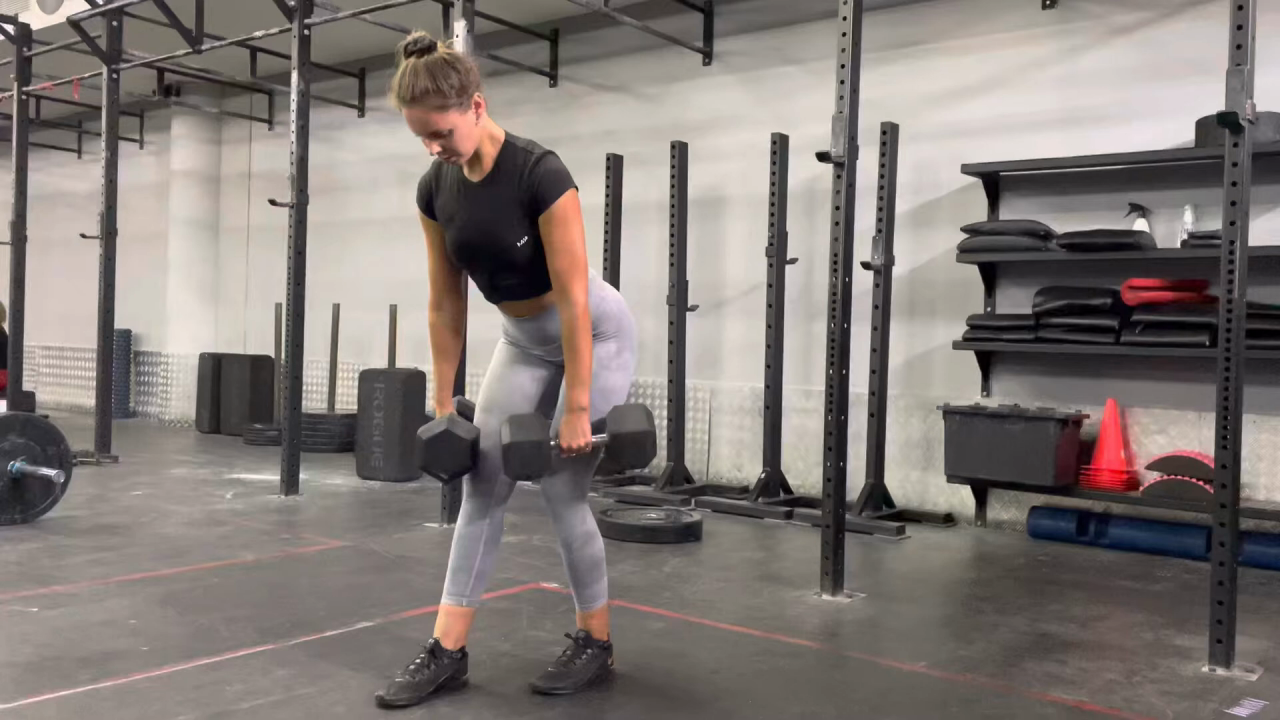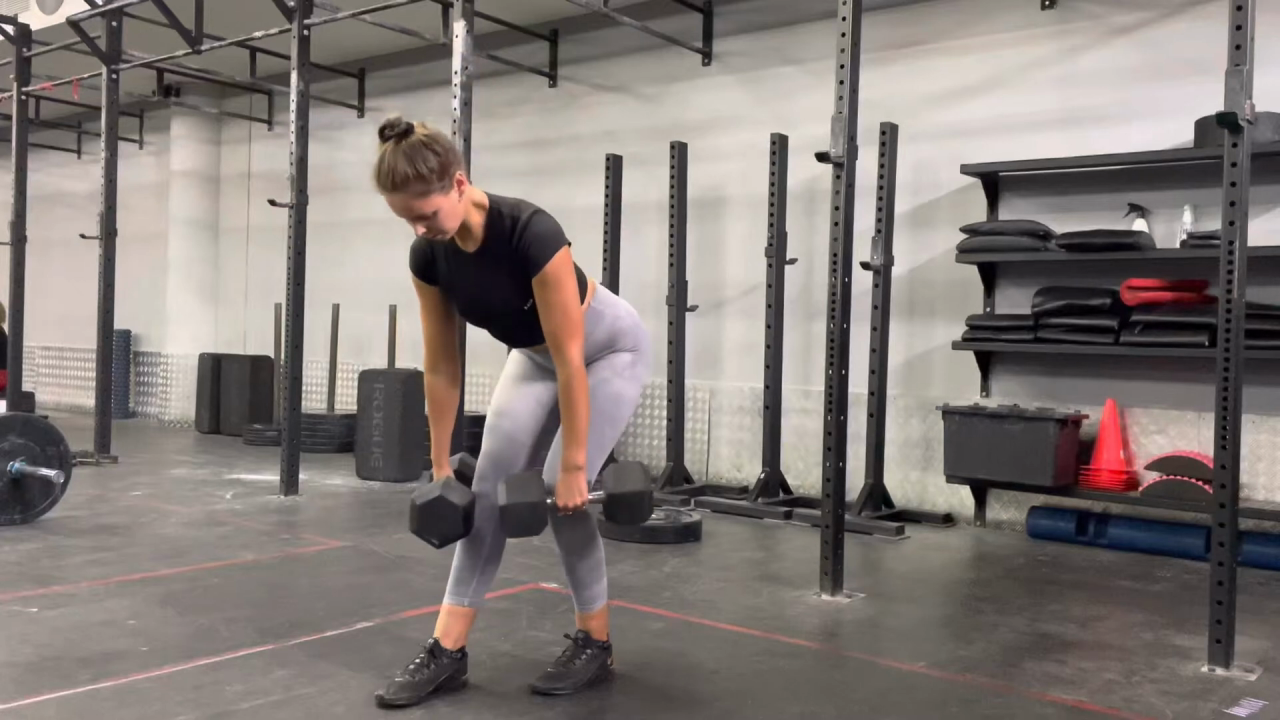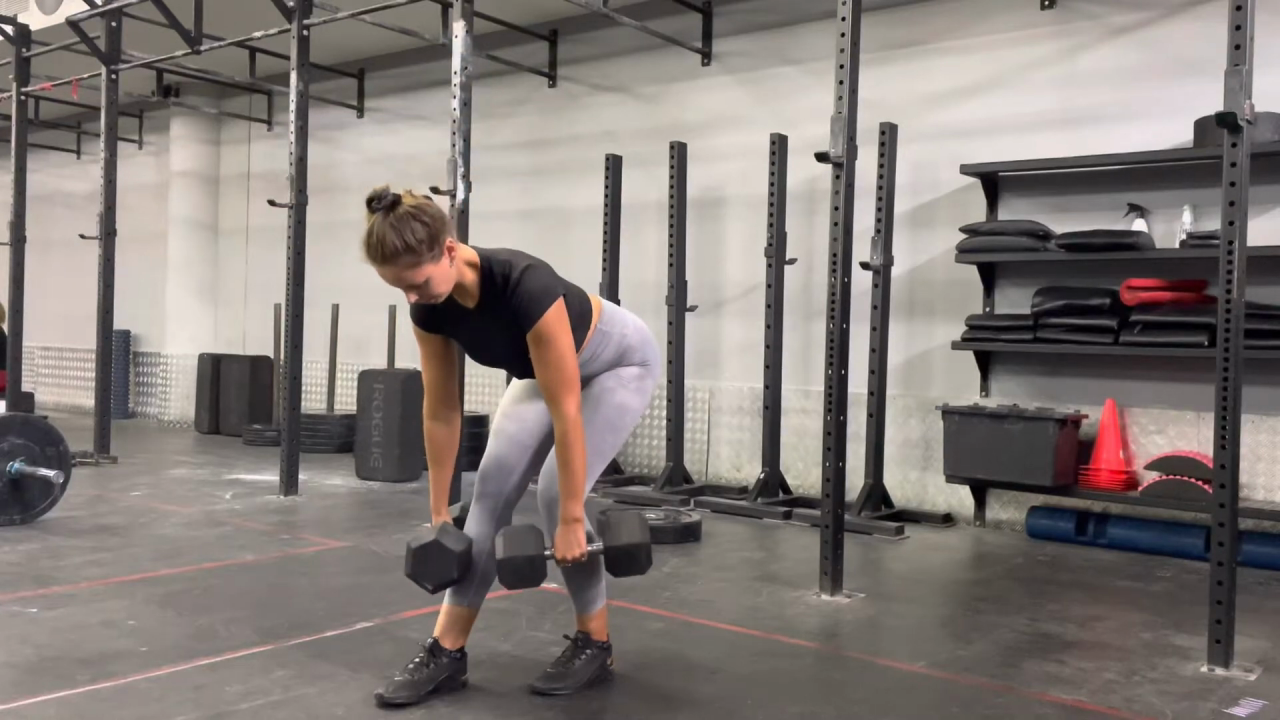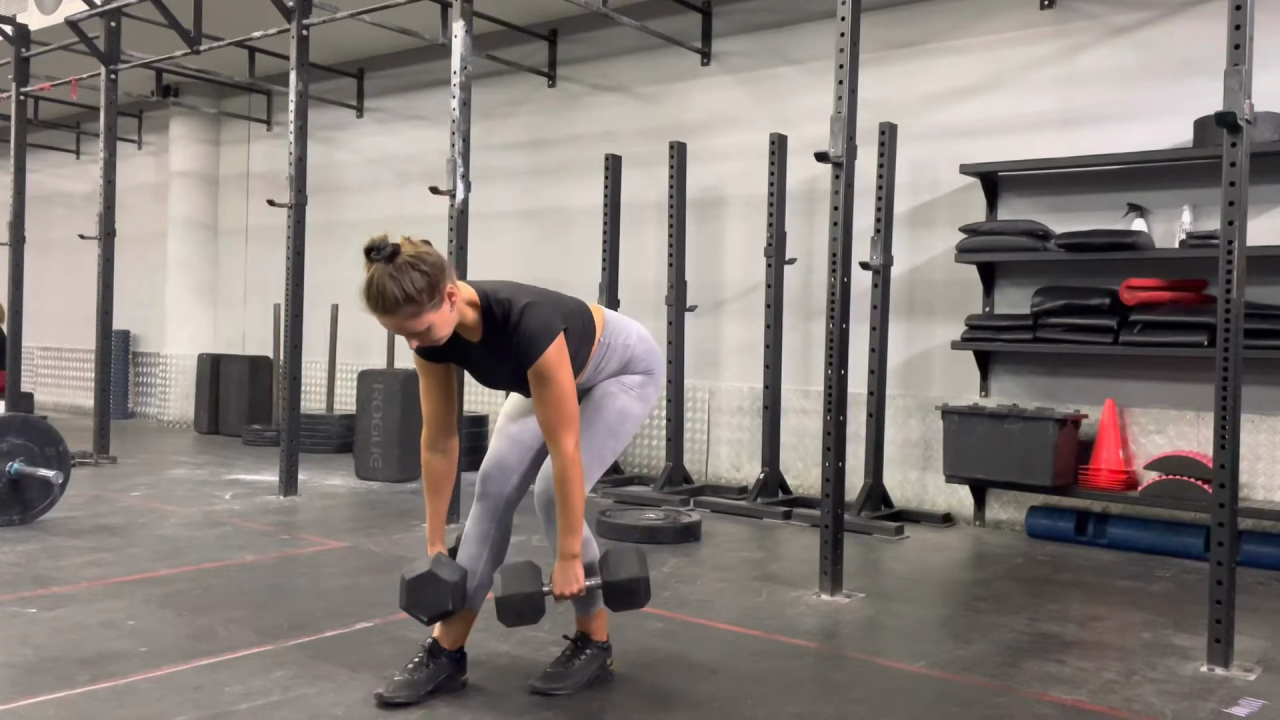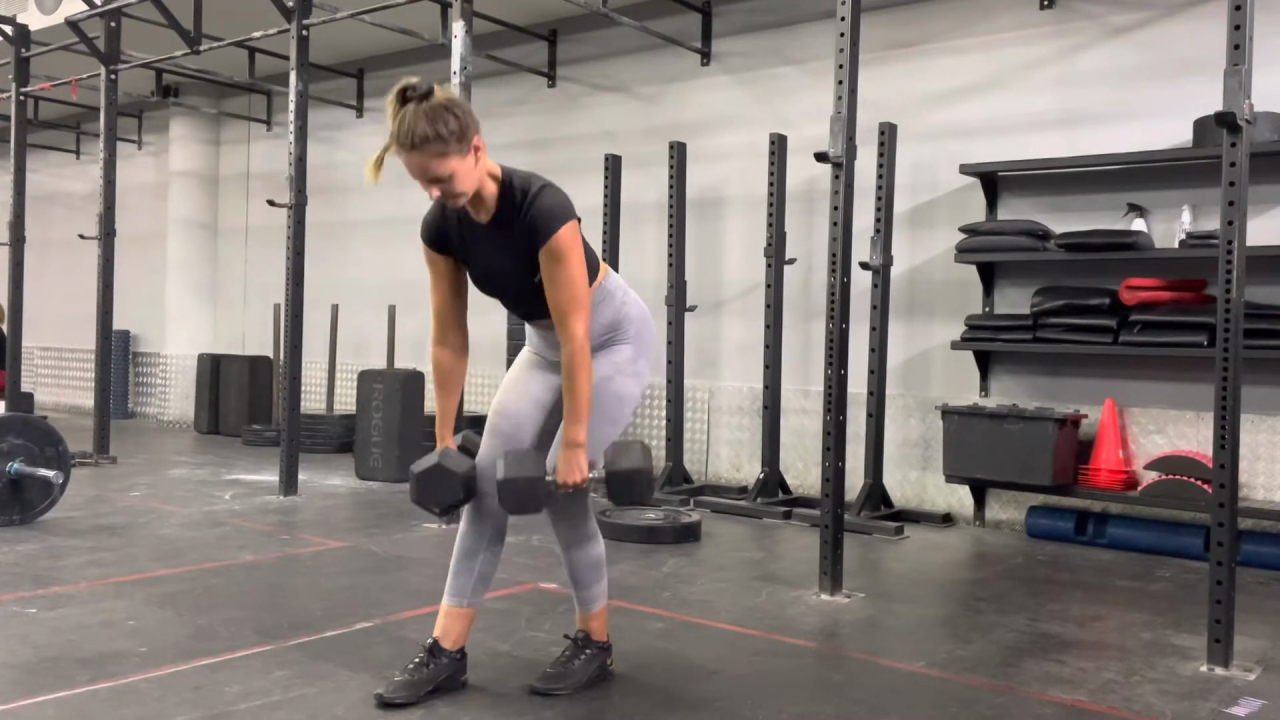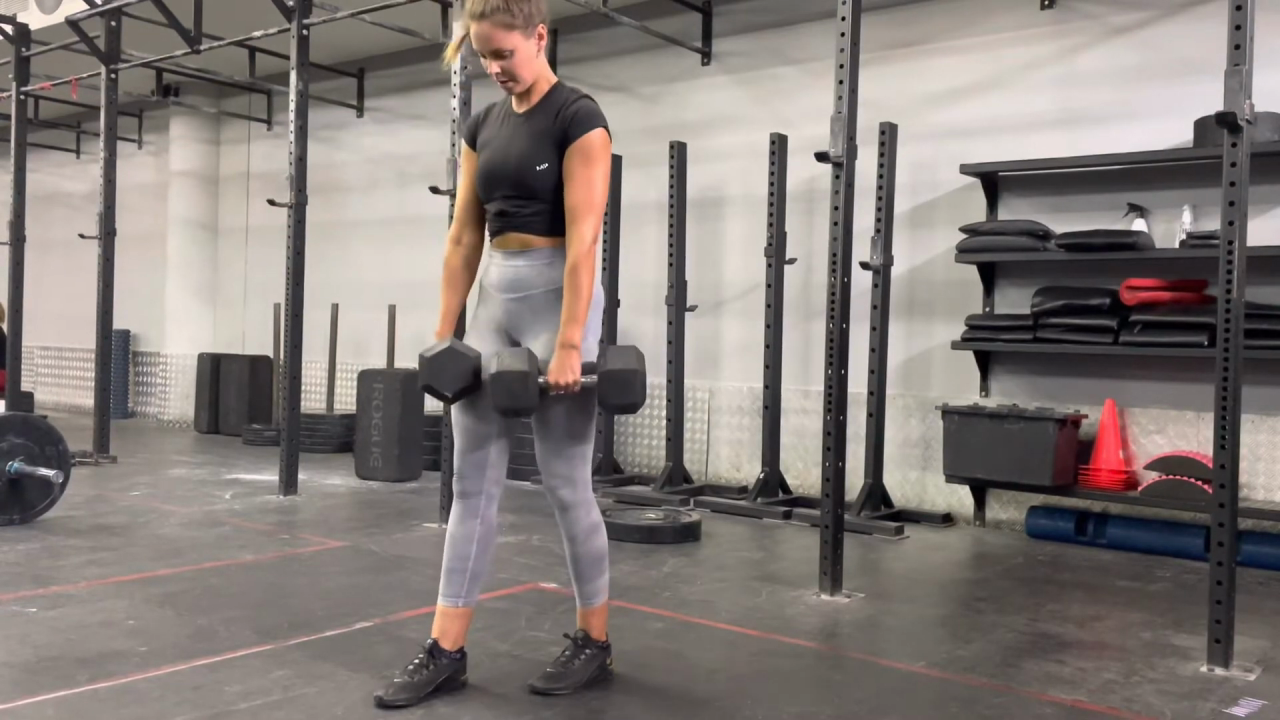
dt=0.7s
person 1, frame 1
left shoulder: (541, 173)
right shoulder: (435, 189)
left elbow: (574, 300)
right elbow: (445, 305)
left wrist: (577, 410)
right wrist: (444, 404)
left hip: (594, 335)
right hip: (521, 340)
left knee: (561, 489)
right knee: (483, 486)
left ankle: (596, 643)
right ankle: (448, 650)
person 1, frame 2
left shoulder: (531, 232)
right shoulder: (428, 256)
left elbow: (571, 358)
right elbow: (441, 366)
left wrist: (573, 466)
right wrist: (440, 463)
left hip: (608, 349)
right hip: (534, 356)
left knee: (559, 494)
right knee: (488, 489)
left ankle: (594, 642)
right ankle: (447, 650)
person 1, frame 3
left shoulder: (525, 286)
right shoulder: (431, 307)
left elbow: (566, 414)
right elbow: (441, 412)
left wrist: (571, 521)
right wrist: (439, 513)
left hip: (620, 363)
right hip: (542, 369)
left knee: (554, 492)
right knee: (491, 488)
left ankle: (595, 643)
right ankle: (447, 651)
person 1, frame 4
left shoulder: (526, 321)
right shoulder: (434, 333)
left elbow: (565, 451)
right elbow: (439, 442)
left wrist: (568, 557)
right wrist: (435, 543)
left hip: (625, 369)
right hip: (556, 371)
left knee: (552, 493)
right knee: (493, 487)
left ankle: (594, 643)
right ankle: (446, 650)
person 1, frame 5
left shoulder: (541, 206)
right shoulder: (442, 225)
left elbow: (577, 337)
right elbow: (449, 339)
left wrist: (574, 445)
right wrist: (445, 439)
left hip: (613, 337)
right hip: (541, 346)
left knee: (563, 492)
right knee: (486, 482)
left ankle: (595, 644)
right ankle: (446, 650)
person 1, frame 6
left shoulder: (578, 116)
right shoulder: (483, 124)
left elbow: (583, 238)
right elbow: (464, 236)
left wrist: (568, 345)
right wrist: (444, 332)
left hip: (558, 297)
right hip: (494, 302)
left knee: (566, 484)
right knee: (472, 481)
left ankle: (594, 641)
right ankle: (446, 649)
